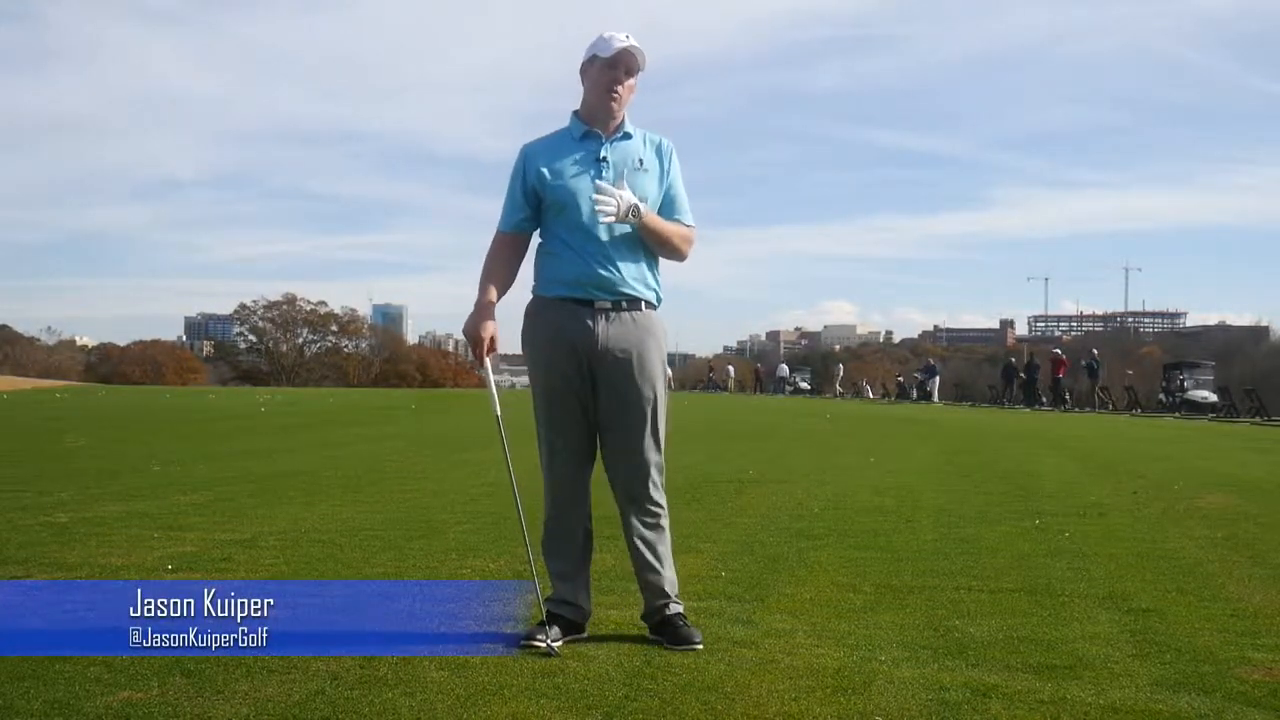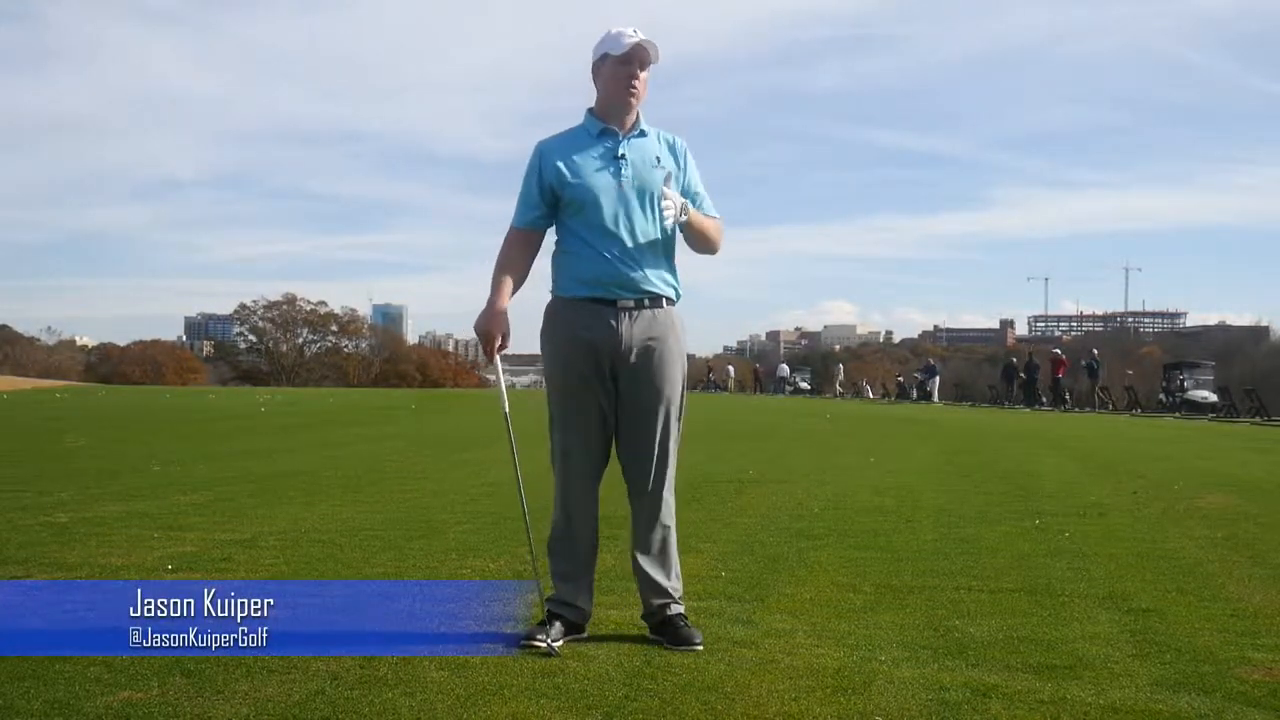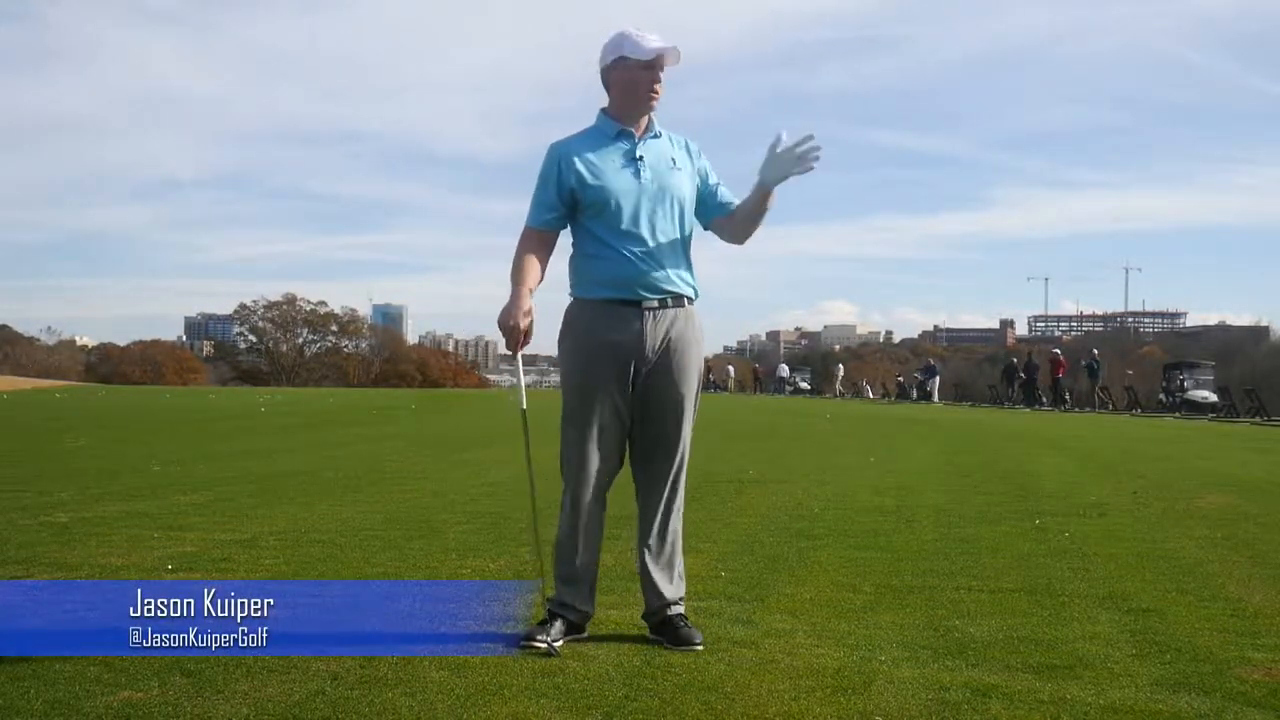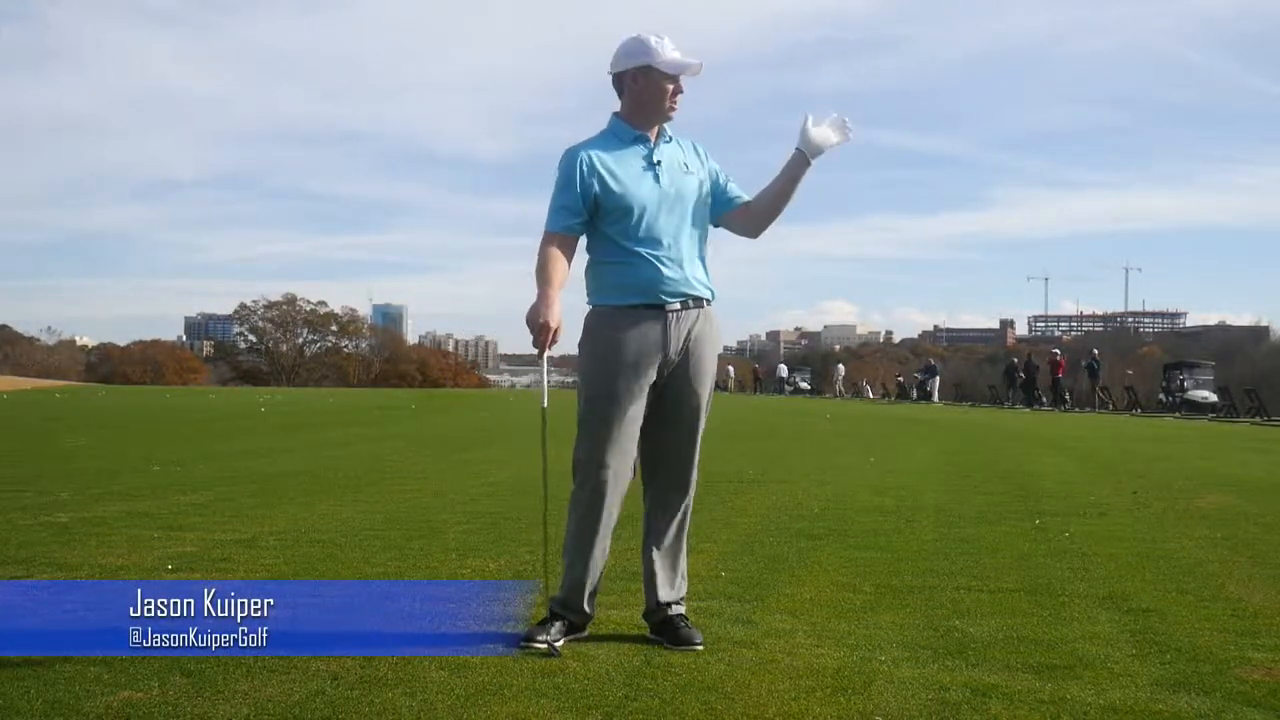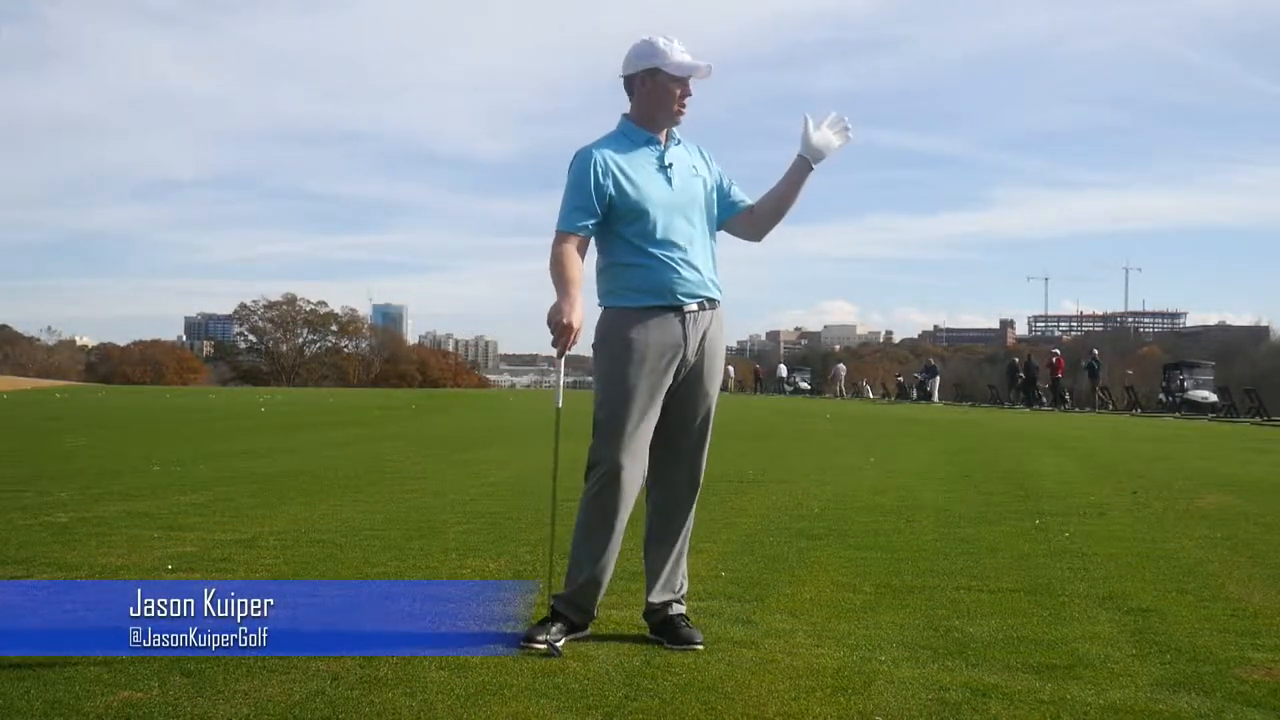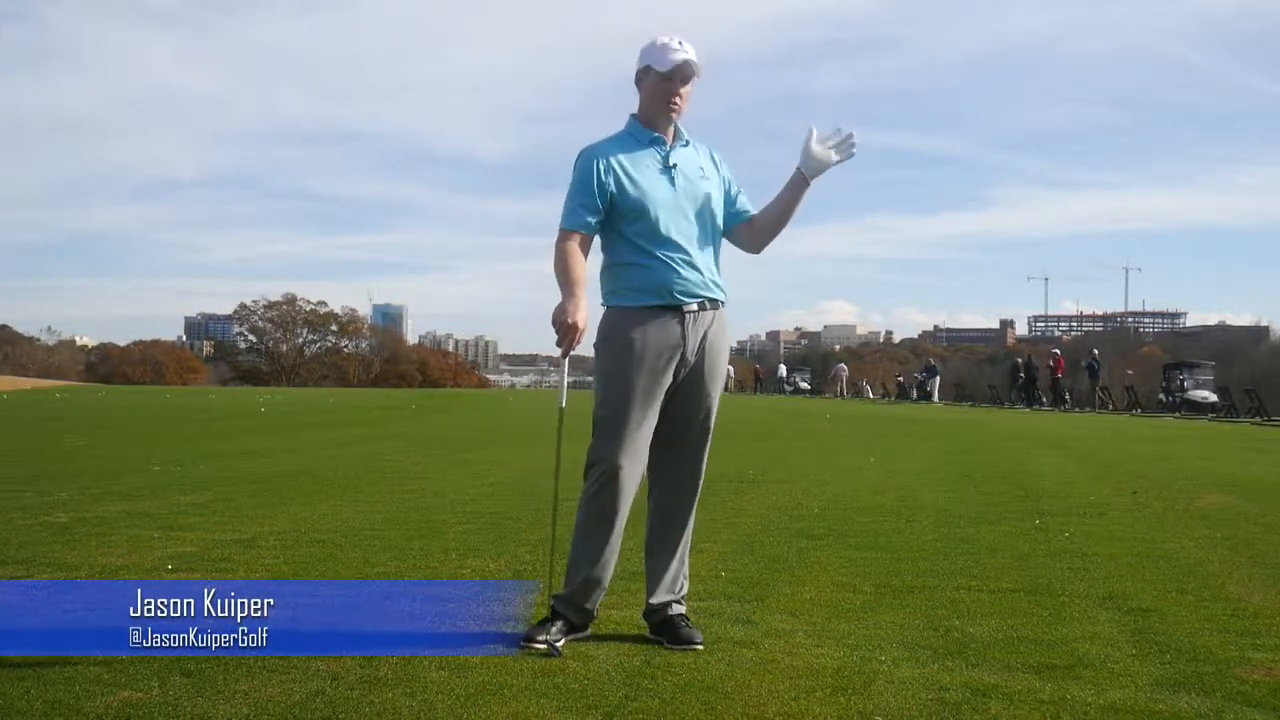
dt=0.2s
person 1, frame 1
left shoulder: (658, 152)
right shoulder: (538, 155)
left elbow: (683, 245)
right elbow: (510, 240)
left wrist: (636, 214)
right wrist: (485, 305)
left hip: (634, 323)
right hip: (557, 321)
left knee: (641, 472)
right knee: (565, 472)
left ankle: (663, 604)
right ankle: (567, 605)
person 1, frame 2
left shoulder: (672, 150)
right shoulder: (553, 153)
left elbow: (712, 241)
right elbow: (523, 236)
left wrist: (683, 213)
right wrist: (498, 301)
left hip: (655, 322)
right hip: (577, 321)
left knee: (654, 474)
right knee: (576, 472)
left ankle: (664, 604)
right ankle: (568, 606)
person 1, frame 3
left shoulder: (686, 153)
right shoulder: (569, 155)
left elbow: (735, 229)
right elbow: (538, 236)
left wrist: (766, 184)
right wrist: (521, 296)
left hip: (675, 322)
right hip: (600, 323)
left knee: (664, 473)
right knee: (586, 470)
left ankle: (665, 603)
right ankle: (570, 606)
person 1, frame 4
left shoulder: (693, 155)
right shoulder: (586, 159)
left elbow: (748, 221)
right elbow: (558, 241)
left wrist: (802, 158)
right wrist: (547, 298)
left hip: (694, 324)
right hip: (622, 327)
left knee: (676, 475)
right knee: (601, 470)
left ankle: (666, 603)
right ankle: (572, 605)
person 1, frame 5
left shoulder: (698, 158)
right shoulder: (598, 159)
left elbow: (751, 224)
right elbow: (569, 242)
left wrist: (806, 161)
right wrist: (569, 298)
left hip: (703, 326)
right hip: (637, 327)
left knee: (681, 477)
right knee: (617, 468)
left ankle: (666, 603)
right ankle: (574, 606)
person 1, frame 6
left shoulder: (709, 160)
right shoulder: (602, 159)
left elbow: (752, 237)
right elbow: (572, 240)
left wrist: (804, 175)
right wrist: (574, 298)
left hip: (707, 326)
right hip: (639, 328)
left knee: (682, 477)
right knee: (615, 467)
left ankle: (666, 604)
right ankle: (574, 605)
